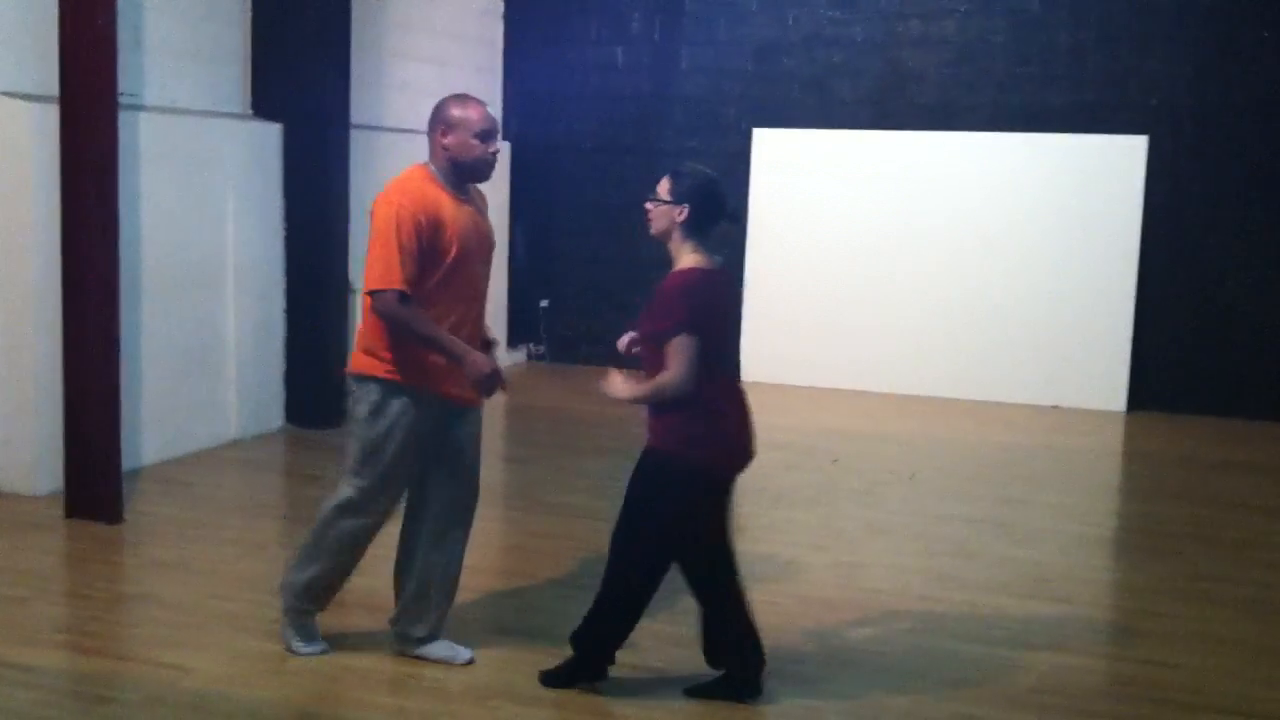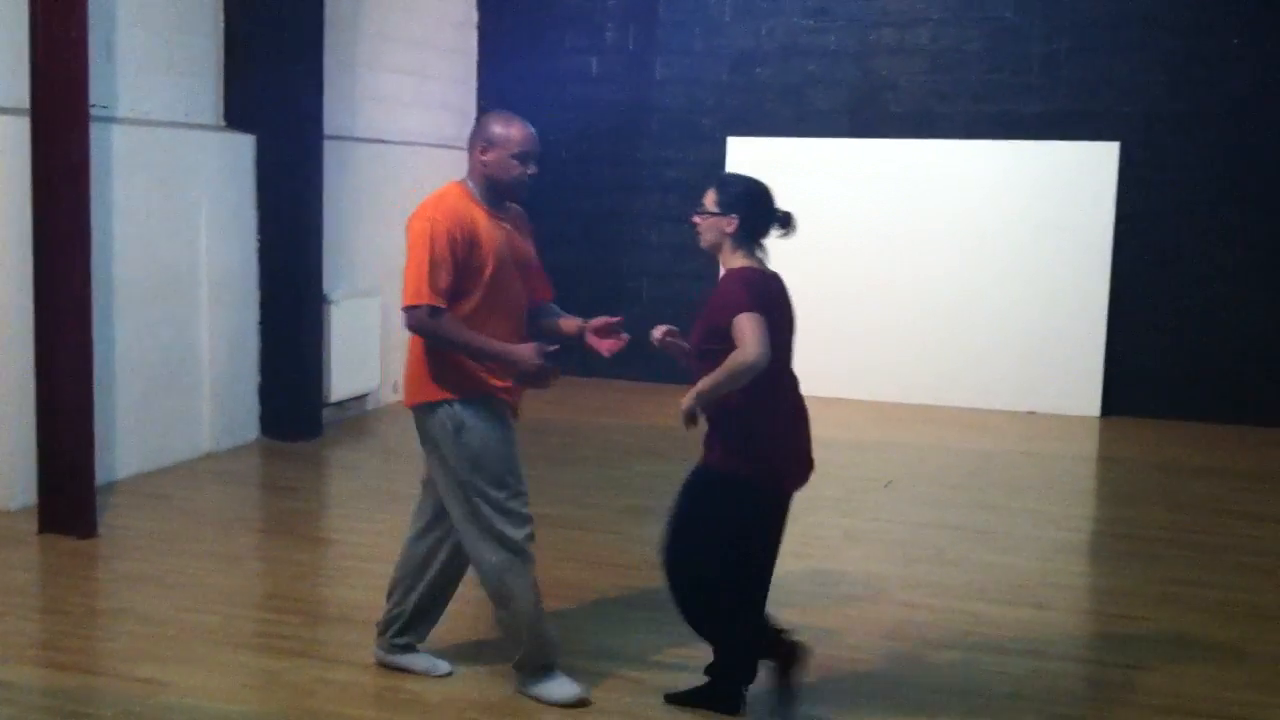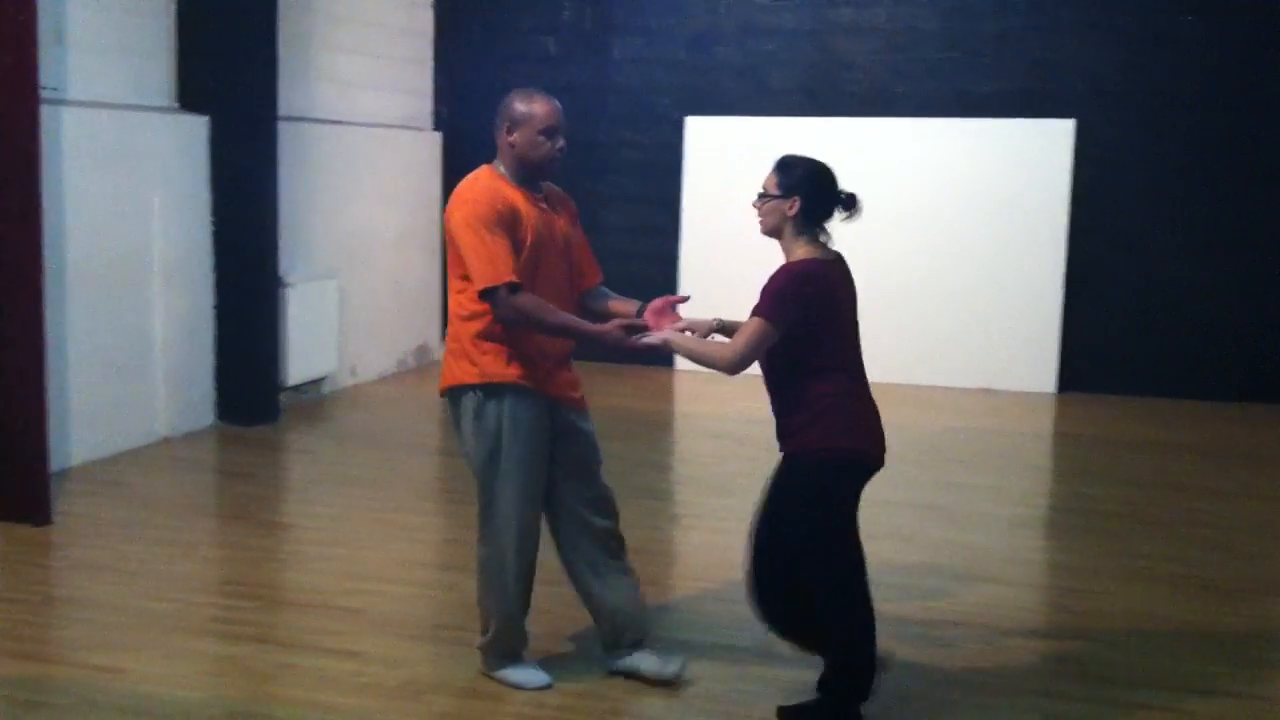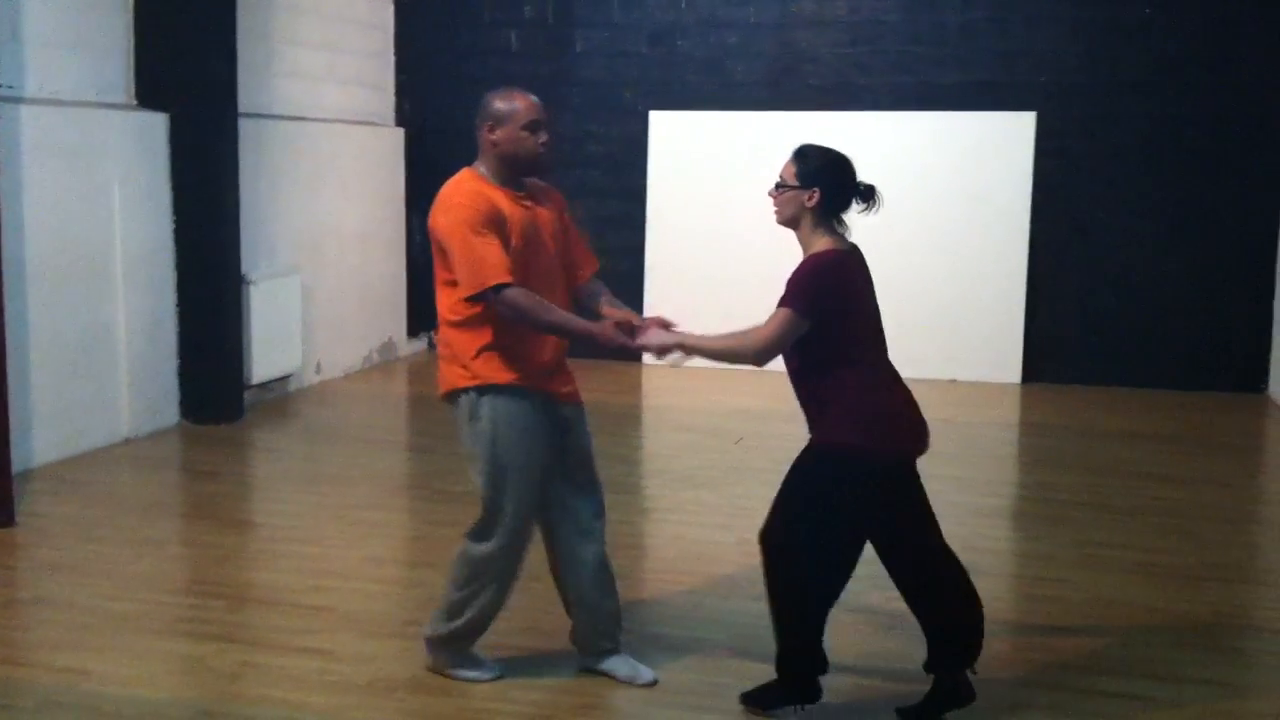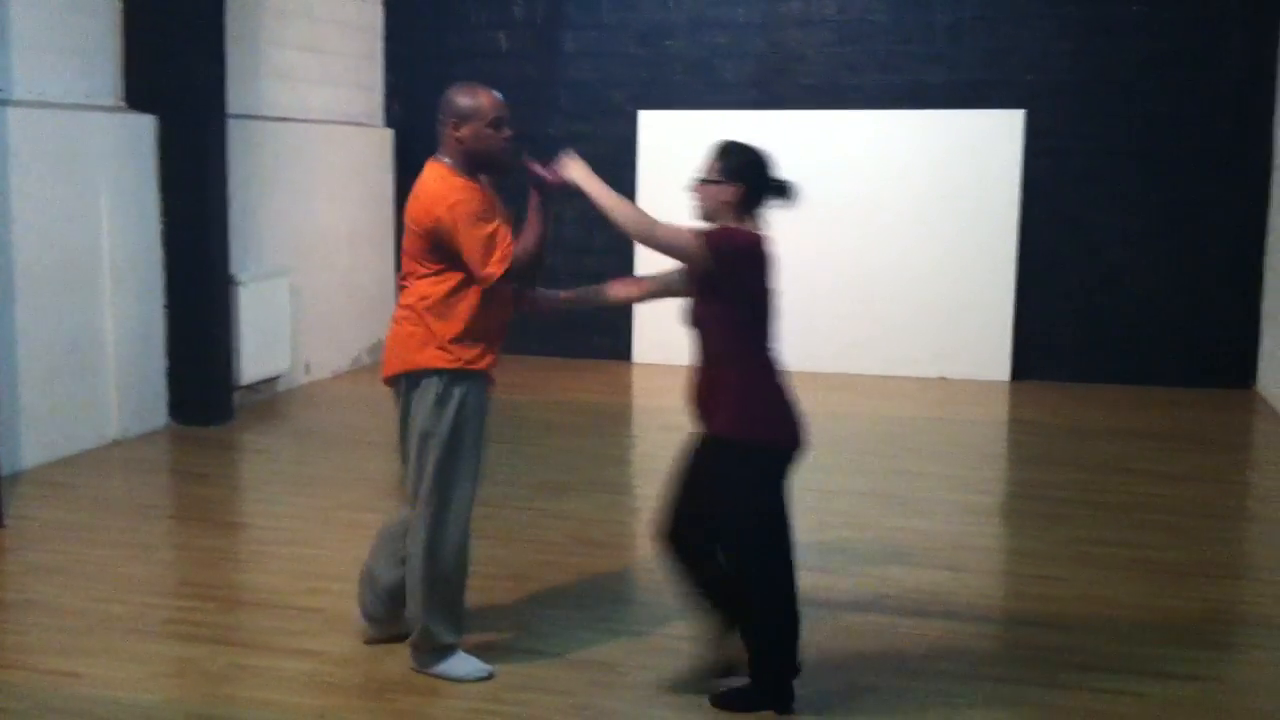
dt=0.4s
person 1, frame 1
left shoulder: (474, 201)
right shoulder: (405, 200)
right elbow: (387, 302)
left wrist: (481, 344)
right wrist: (465, 356)
left hip: (452, 382)
right hip: (396, 381)
left knee: (448, 504)
right knee: (364, 501)
left ankle: (418, 629)
right ankle: (298, 606)
person 1, frame 2
left shoulder: (515, 219)
right shoulder: (441, 218)
left elbow: (534, 304)
right elbow: (421, 316)
left wrist: (580, 328)
right wrist: (507, 355)
left hip: (488, 395)
right hip: (457, 396)
left knee: (447, 522)
right knee: (504, 531)
left ankle: (397, 638)
right ankle: (535, 665)
person 1, frame 3
left shoulder: (559, 203)
right shoulder: (479, 200)
left elbow: (585, 288)
right elbow: (505, 300)
left wrist: (638, 311)
right wrist: (595, 334)
left hip: (553, 380)
right hip: (494, 383)
left knee: (590, 512)
right knee: (510, 520)
left ankle: (626, 642)
right ankle: (502, 651)
person 1, frame 4
left shoulder: (548, 199)
right shoulder: (463, 202)
left elbow: (581, 278)
right elbow: (502, 296)
left wrist: (620, 317)
right wrist: (589, 331)
left hip: (551, 380)
right hip: (491, 383)
left knee: (579, 513)
right knee: (506, 518)
left ankle: (599, 644)
right ankle: (449, 642)
person 1, frame 5
left shoulder: (472, 182)
right shoulder: (450, 195)
right elbow: (510, 266)
right wrist: (540, 198)
left hip: (460, 364)
right hip: (440, 366)
left knee: (441, 499)
right knee: (444, 505)
left ankle: (385, 604)
right ankle: (434, 645)
person 2, frame 1
left shoulder: (680, 286)
right shoulder: (715, 276)
left elbow: (678, 379)
left wrist: (628, 389)
right wrist: (649, 342)
left hip: (687, 442)
right hip: (718, 437)
left knee: (636, 550)
right knee: (705, 555)
left ankle: (590, 656)
right ankle: (741, 667)
person 2, frame 2
left shoulder: (738, 284)
right shoulder: (763, 282)
left elbow: (754, 357)
left wrist: (696, 394)
right wrist: (680, 345)
left hip: (743, 453)
right hip: (774, 450)
left knee: (689, 559)
right knee: (742, 569)
left ankle: (775, 651)
person 2, frame 3
left shoulder: (797, 277)
right shoulder: (826, 267)
left elbow: (733, 360)
left wrist: (672, 338)
right wrist: (718, 324)
left hip: (825, 444)
right hip: (838, 438)
left knee: (825, 567)
right knee: (780, 556)
right ankle: (851, 673)
person 2, frame 4
left shoulder: (820, 270)
right shoulder: (839, 260)
left elbow: (759, 348)
right elbow: (785, 335)
left wrist: (676, 341)
right wrist: (694, 340)
left hip: (854, 436)
right hip: (884, 428)
left knee: (790, 545)
right knee: (916, 552)
right ankle: (953, 673)
person 2, frame 5
left shoulder: (735, 248)
right shoulder: (724, 253)
left elbow: (643, 229)
right elbow: (645, 287)
left wrist: (580, 175)
right wrist: (566, 297)
left hip: (750, 428)
right hip: (735, 426)
left knee: (752, 550)
right knee: (687, 535)
right ankle: (743, 624)
